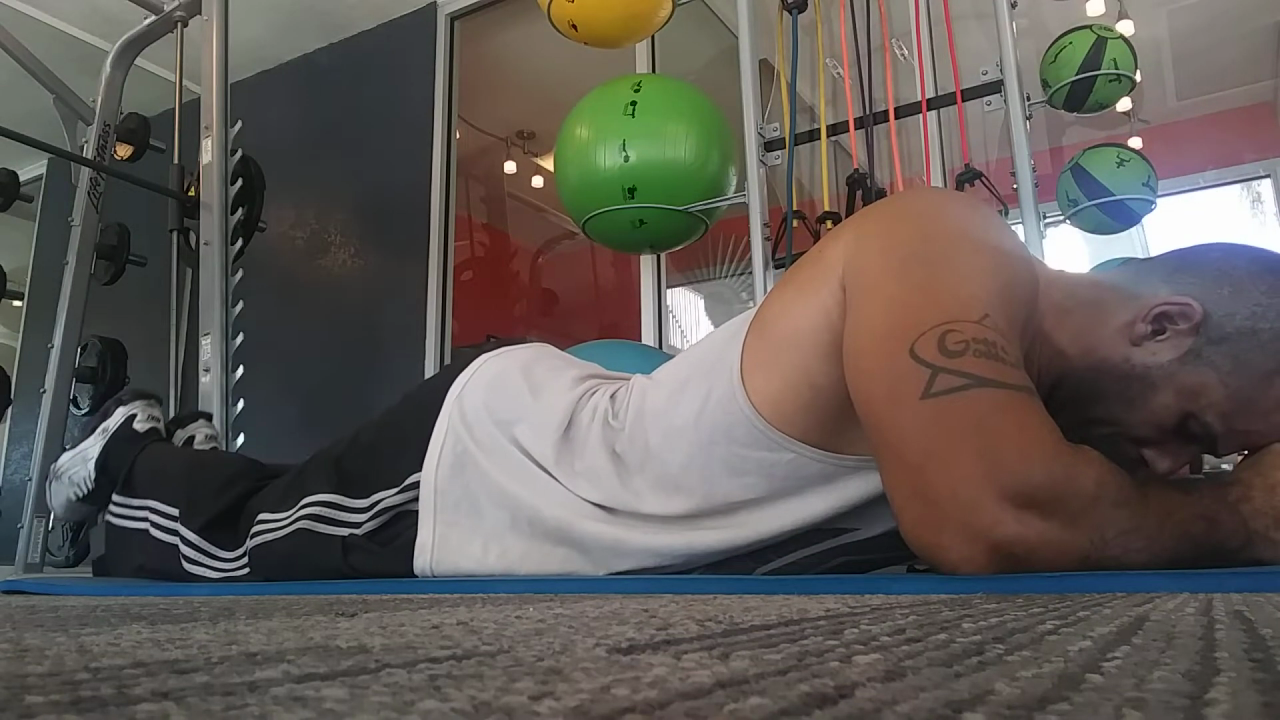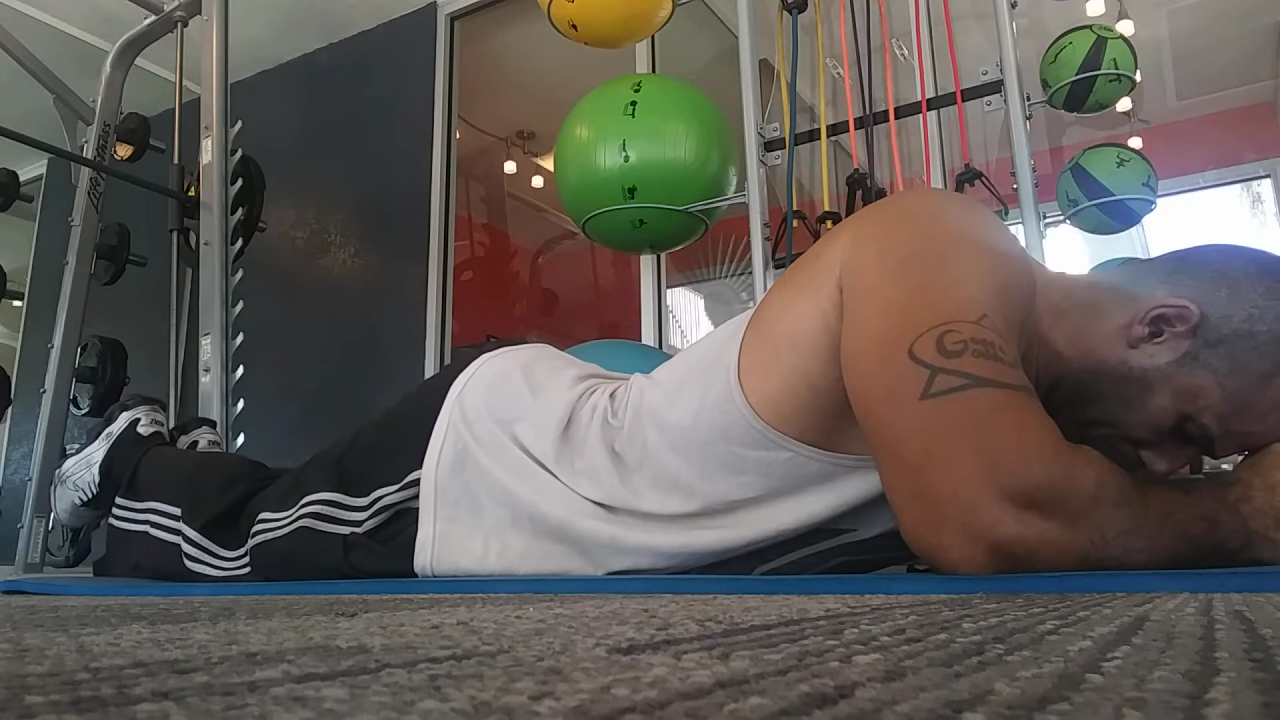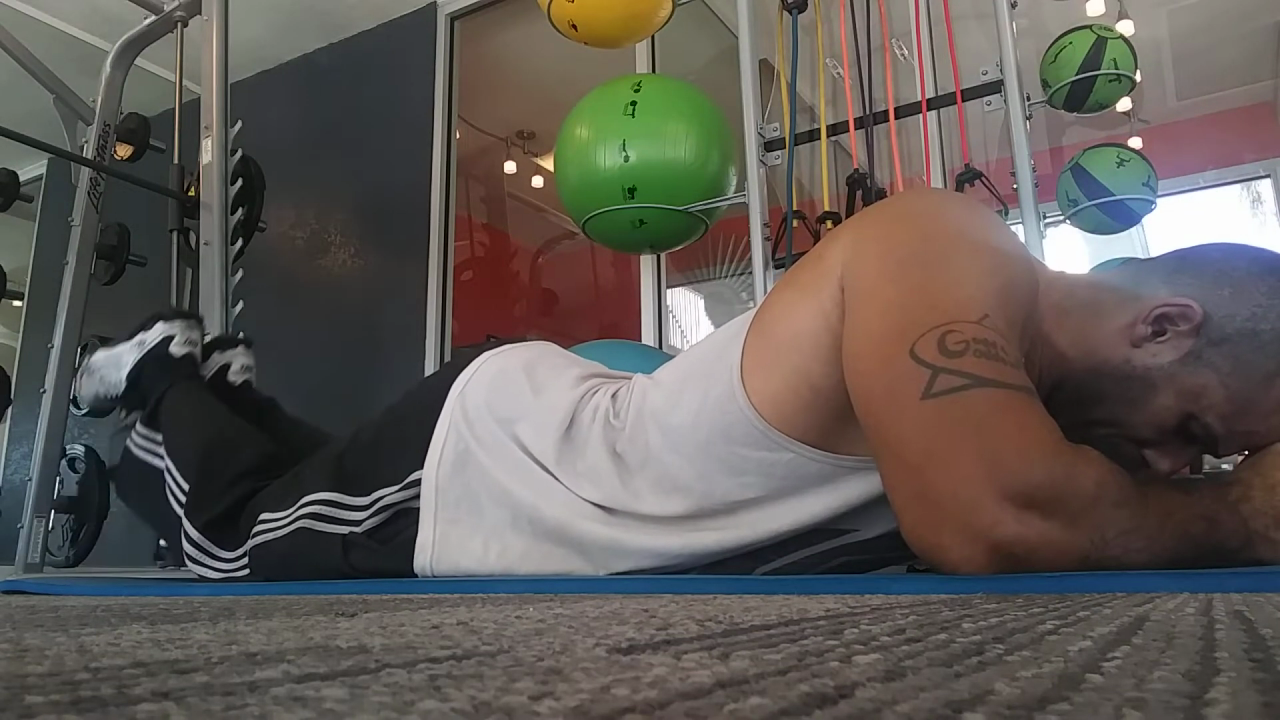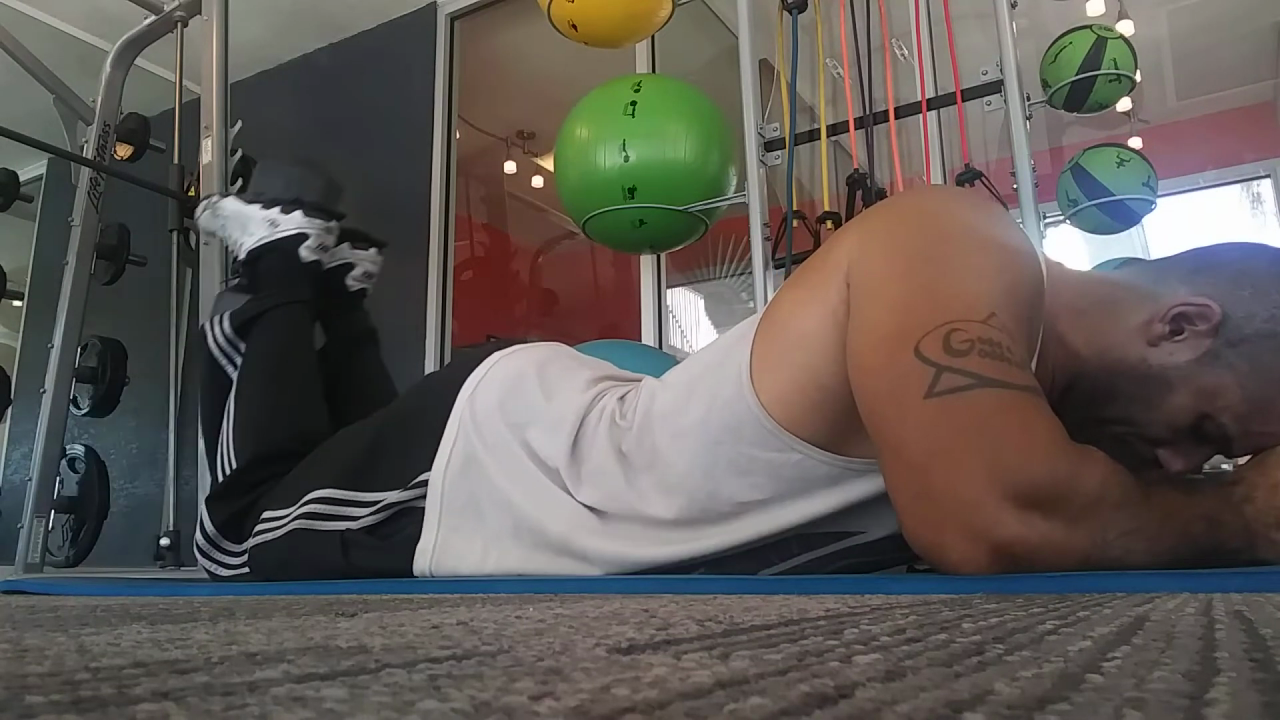
dt=0.5s
person 1, frame 1
left shoulder: (1012, 375)
right shoulder: (946, 248)
right elbow: (993, 519)
left hip: (544, 438)
right hip: (462, 464)
right knee: (228, 554)
left ankle: (169, 452)
right ankle: (137, 456)
person 1, frame 2
left shoulder: (1010, 369)
right shoulder: (944, 251)
right elbow: (992, 520)
left hip: (547, 431)
right hip: (464, 463)
right knee: (232, 551)
left ankle: (168, 458)
right ankle: (140, 462)
person 1, frame 3
left shoulder: (1009, 367)
right shoulder: (947, 250)
right elbow: (993, 519)
left hip: (549, 431)
right hip: (463, 461)
right knee: (233, 534)
left ankle: (212, 381)
right ankle: (171, 370)
person 1, frame 4
left shoulder: (1034, 379)
right shoulder: (955, 248)
right elbow: (996, 520)
left hip: (569, 423)
right hip: (476, 456)
right knee: (243, 537)
left ankle: (322, 284)
right ankle: (288, 265)
